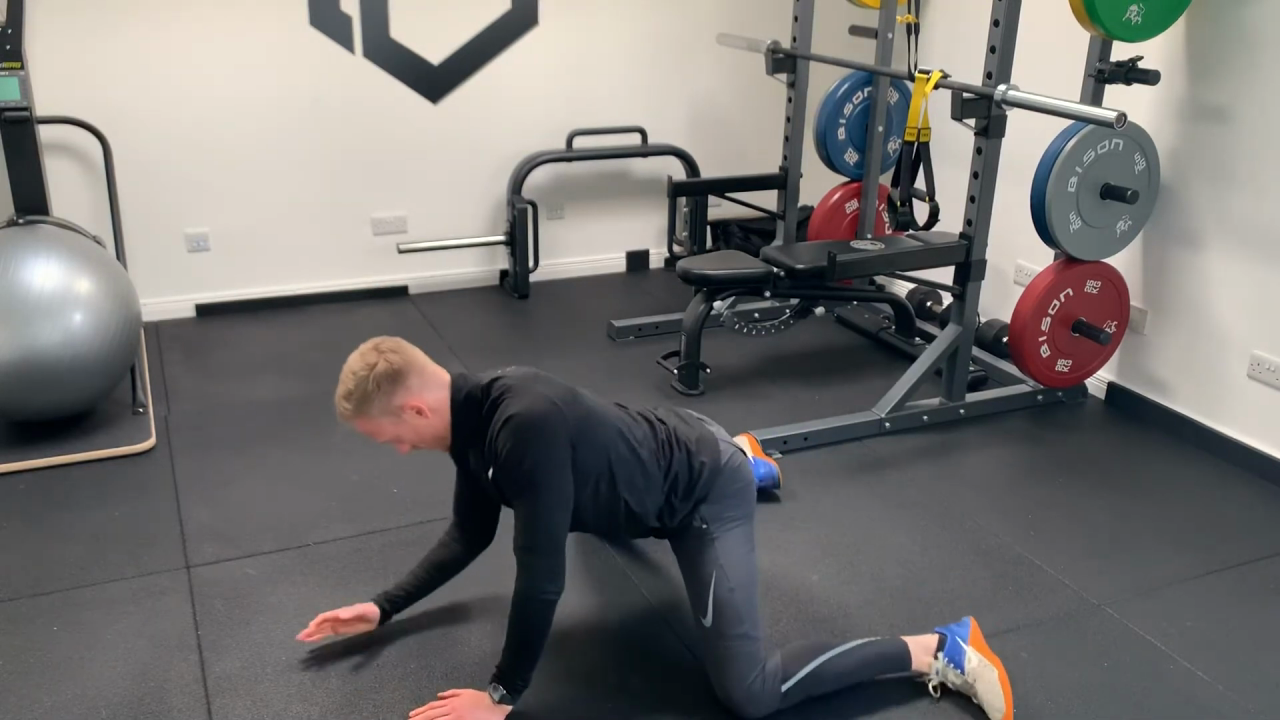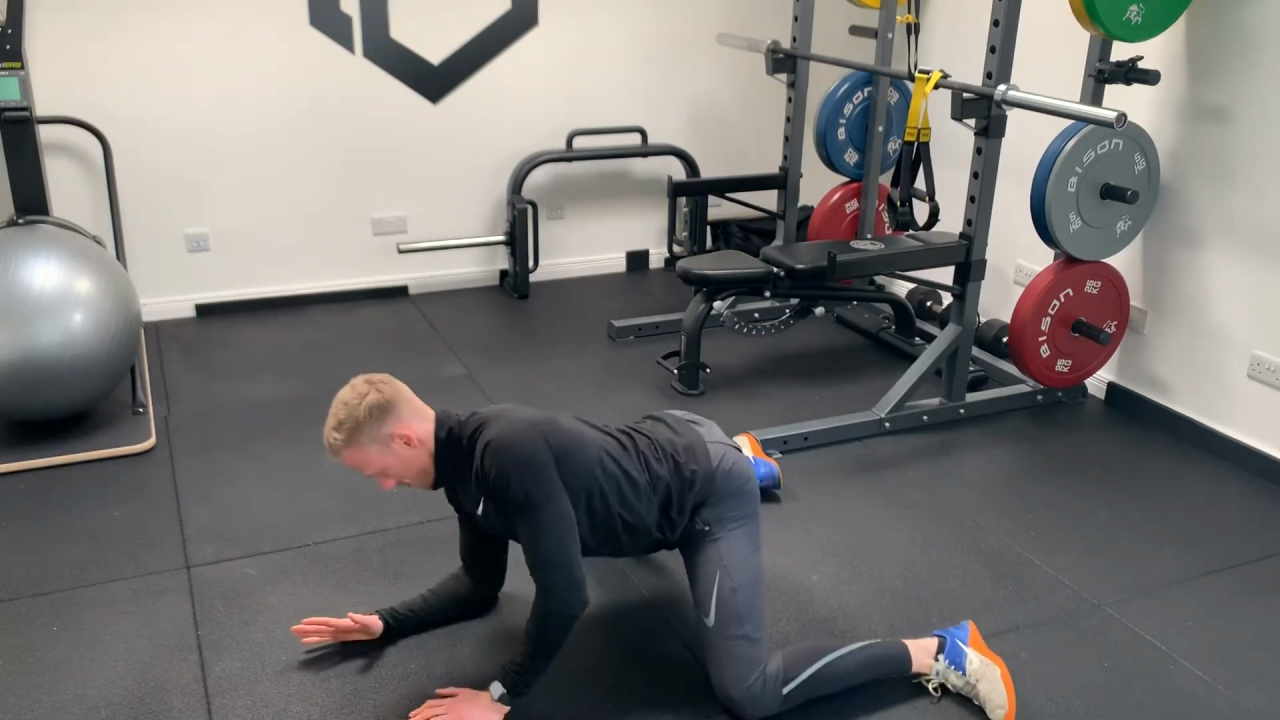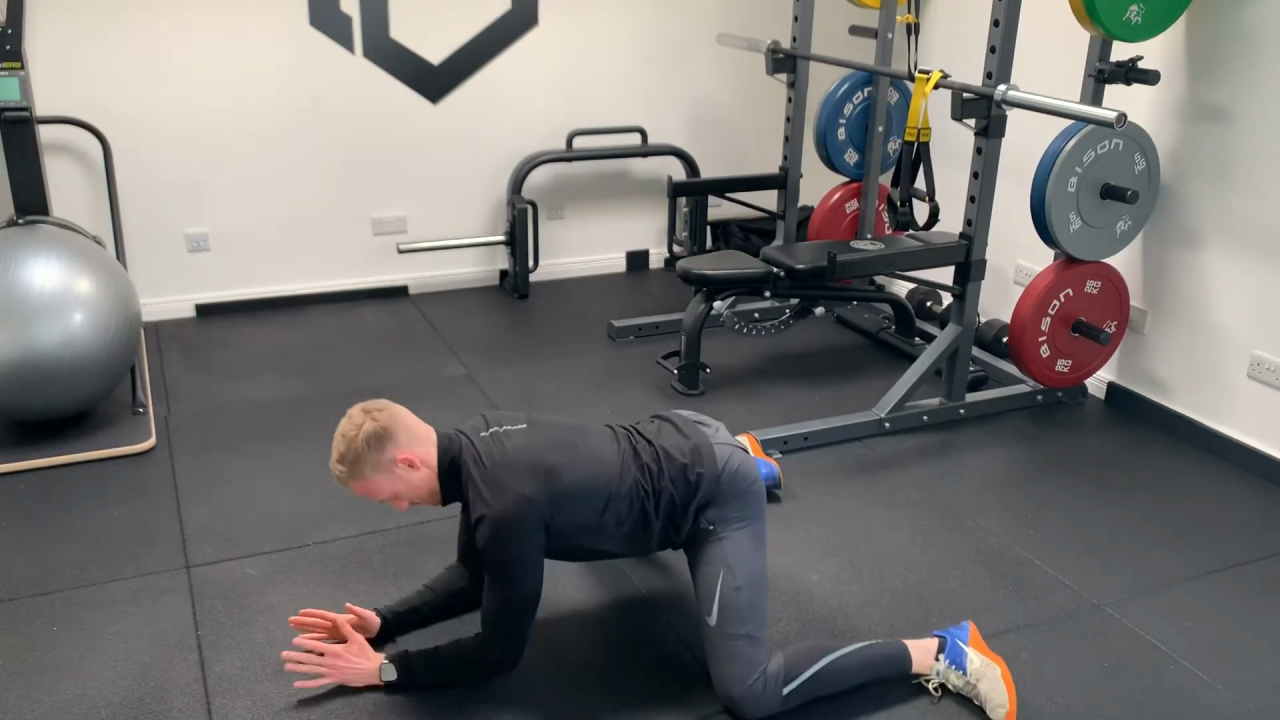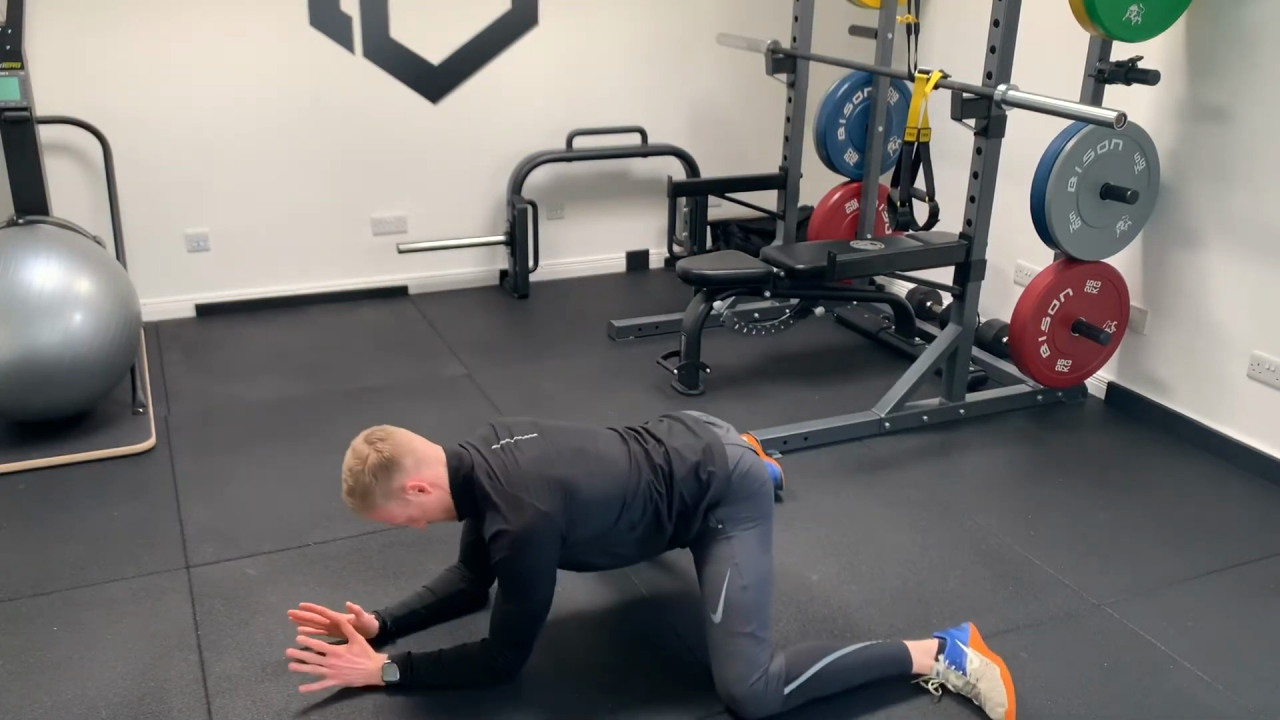
dt=0.3s
person 1, frame 1
left shoulder: (526, 424)
right shoulder: (473, 419)
left elbow: (541, 577)
right elbow: (470, 534)
right wrist: (382, 608)
left hip: (707, 492)
right hip: (670, 446)
right knee: (592, 511)
left ankle: (935, 651)
right ankle: (743, 455)
person 1, frame 2
left shoulder: (507, 451)
right shoulder: (464, 458)
left elbow: (564, 596)
right elbow: (480, 582)
right wrist: (383, 624)
left hip: (708, 490)
right hip: (667, 441)
right knee: (587, 508)
left ankle: (937, 652)
right ankle: (745, 457)
person 1, frame 3
left shoulder: (506, 505)
right shoulder: (472, 445)
left elbow: (499, 650)
right elbow: (471, 578)
right wrist: (382, 621)
left hip: (716, 494)
right hip: (678, 437)
left ankle: (938, 653)
right ankle: (745, 457)
person 1, frame 4
left shoulder: (522, 518)
right shoulder: (480, 456)
left elbow: (504, 656)
right elbow: (472, 580)
right wrist: (380, 623)
left hip: (724, 494)
right hip: (684, 439)
left ankle: (938, 654)
right ankle: (749, 458)
